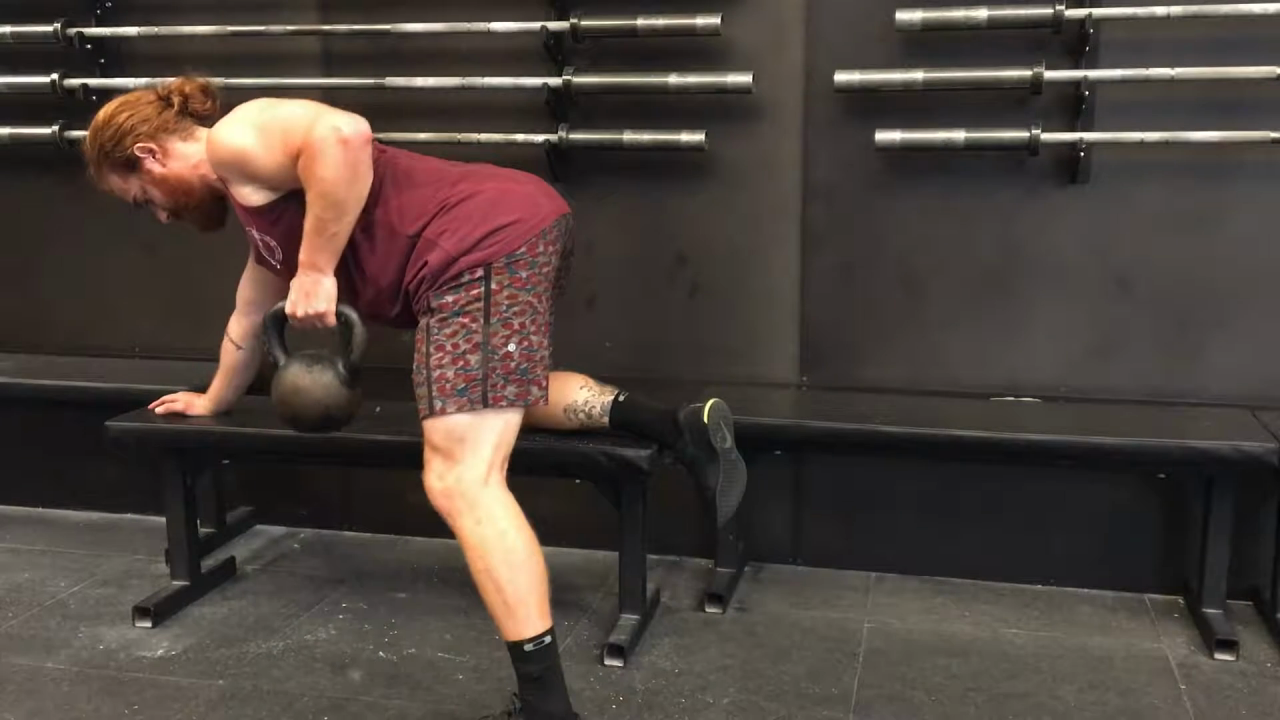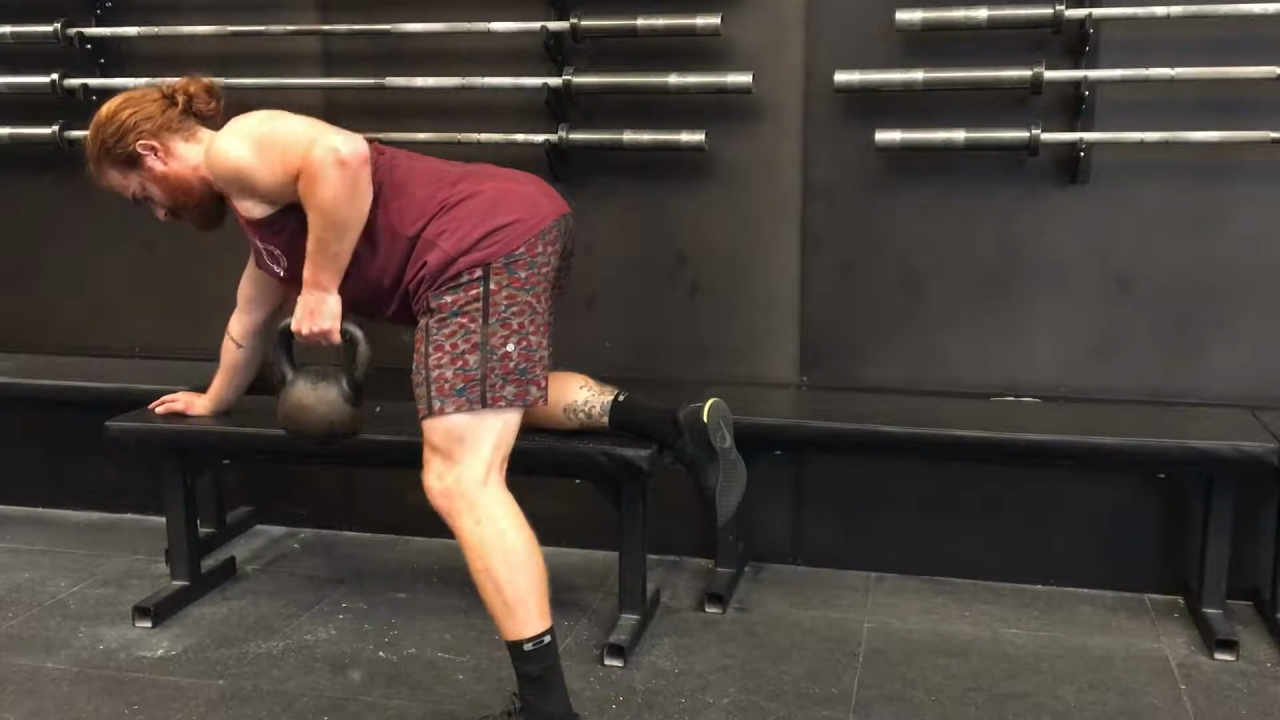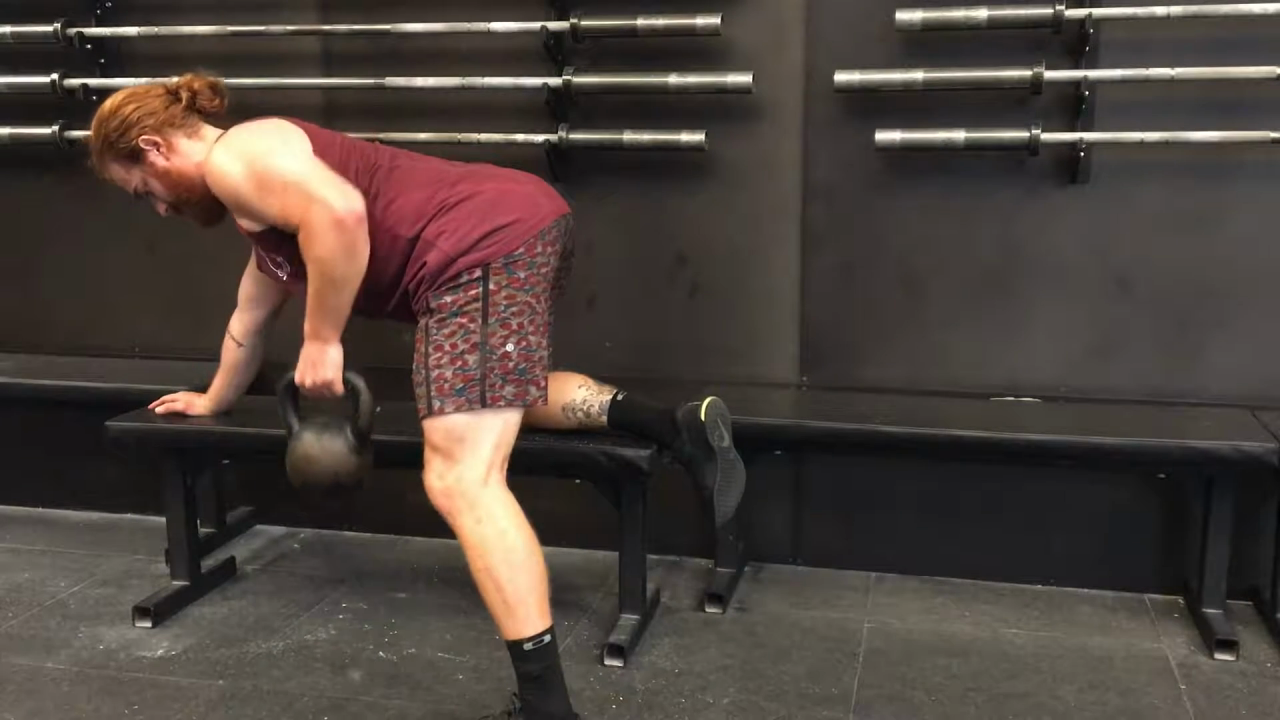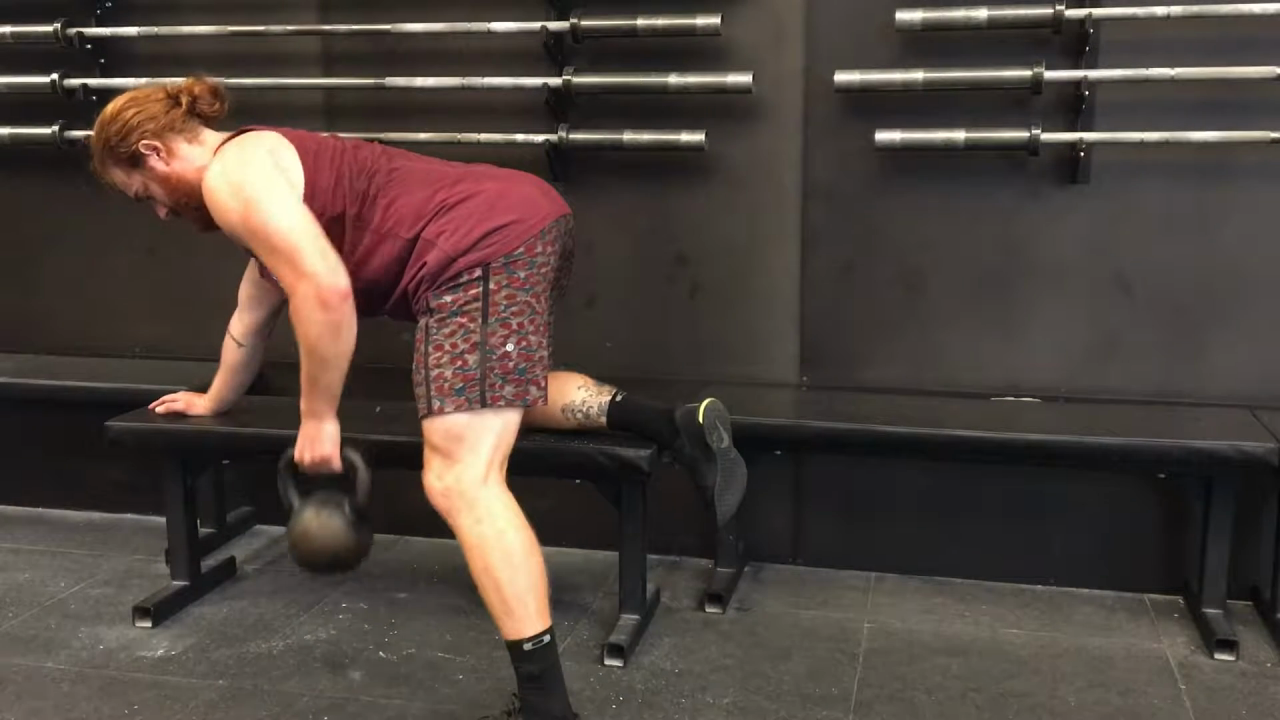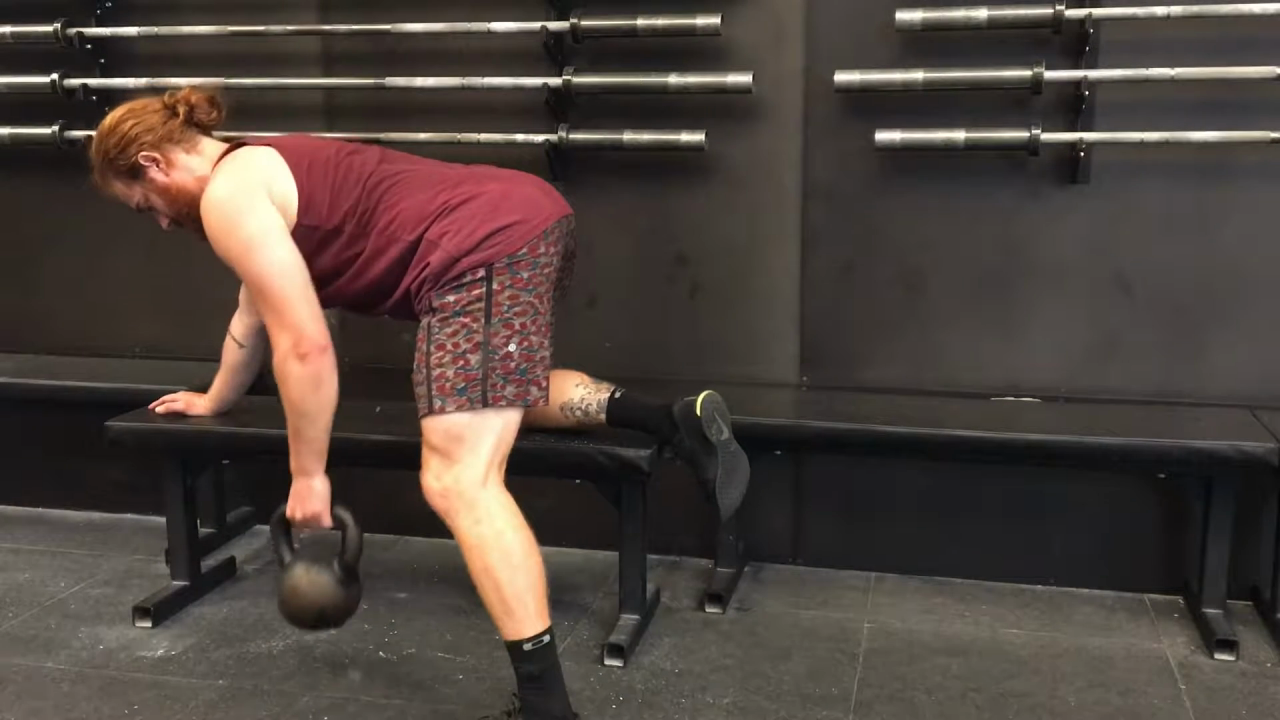
dt=0.2s
person 1, frame 1
left shoulder: (237, 141)
right shoulder: (256, 191)
left elbow: (345, 136)
right elbow: (250, 315)
left wrist: (316, 270)
right wrist: (214, 400)
left hip: (484, 245)
right hip: (522, 218)
left knee: (461, 483)
right knee: (499, 392)
right ankle: (681, 428)
person 1, frame 2
left shoulder: (236, 150)
right shoulder: (258, 186)
left elbow: (343, 158)
right elbow: (251, 315)
left wrist: (321, 289)
right wrist: (213, 400)
left hip: (484, 245)
right hip: (522, 218)
left knee: (461, 484)
right knee: (498, 393)
right ankle: (680, 427)
person 1, frame 3
left shoulder: (232, 160)
right shoulder: (261, 178)
left elbow: (340, 214)
right elbow: (252, 313)
left wrist: (321, 342)
right wrist: (213, 400)
left hip: (483, 245)
right hip: (523, 215)
left knee: (461, 483)
right knee: (503, 392)
right ankle: (678, 427)
person 1, frame 4
left shoulder: (230, 176)
right shoulder: (264, 175)
left elbow: (326, 290)
right elbow: (254, 312)
left wrist: (318, 420)
right wrist: (214, 400)
left hip: (483, 246)
right hip: (525, 214)
left knee: (461, 484)
right knee: (500, 392)
right ankle: (676, 427)
person 1, frame 5
left shoulder: (228, 196)
right shoulder: (263, 171)
left elbow: (305, 345)
right elbow: (256, 313)
left wrist: (309, 476)
right wrist: (214, 400)
left hip: (483, 249)
right hip: (526, 213)
left knee: (459, 484)
right knee: (498, 392)
right ankle: (677, 421)
